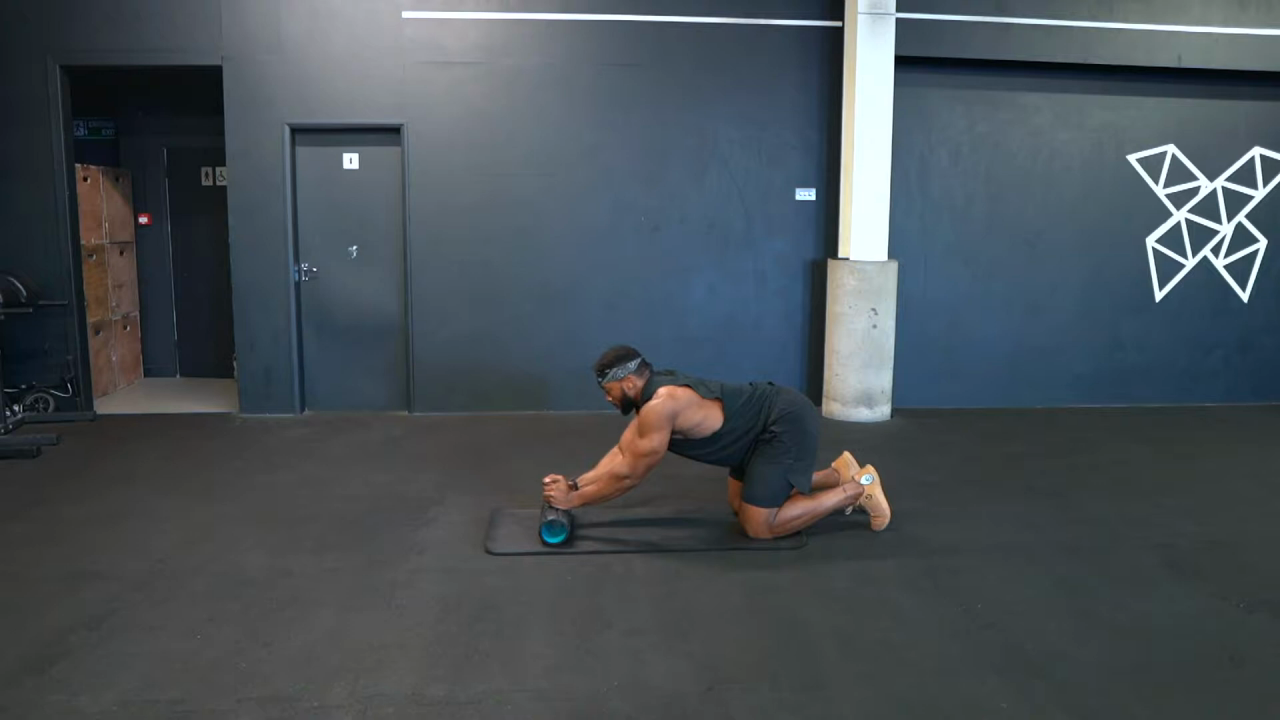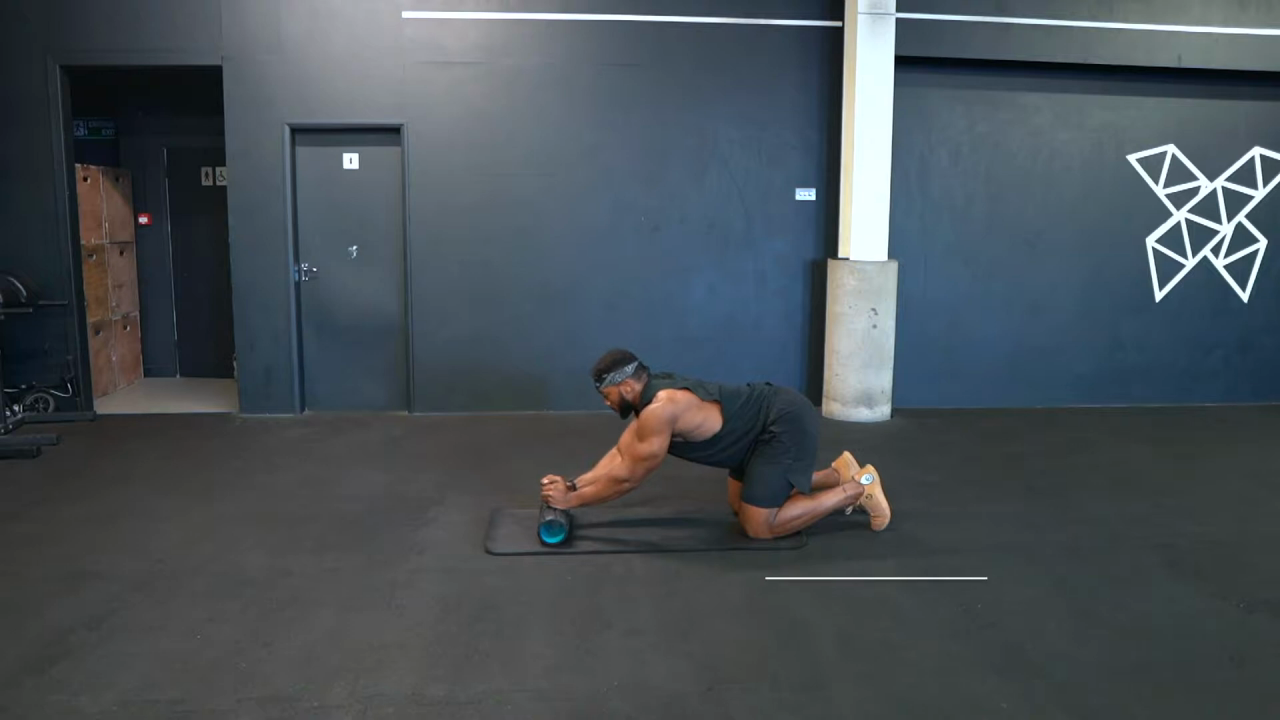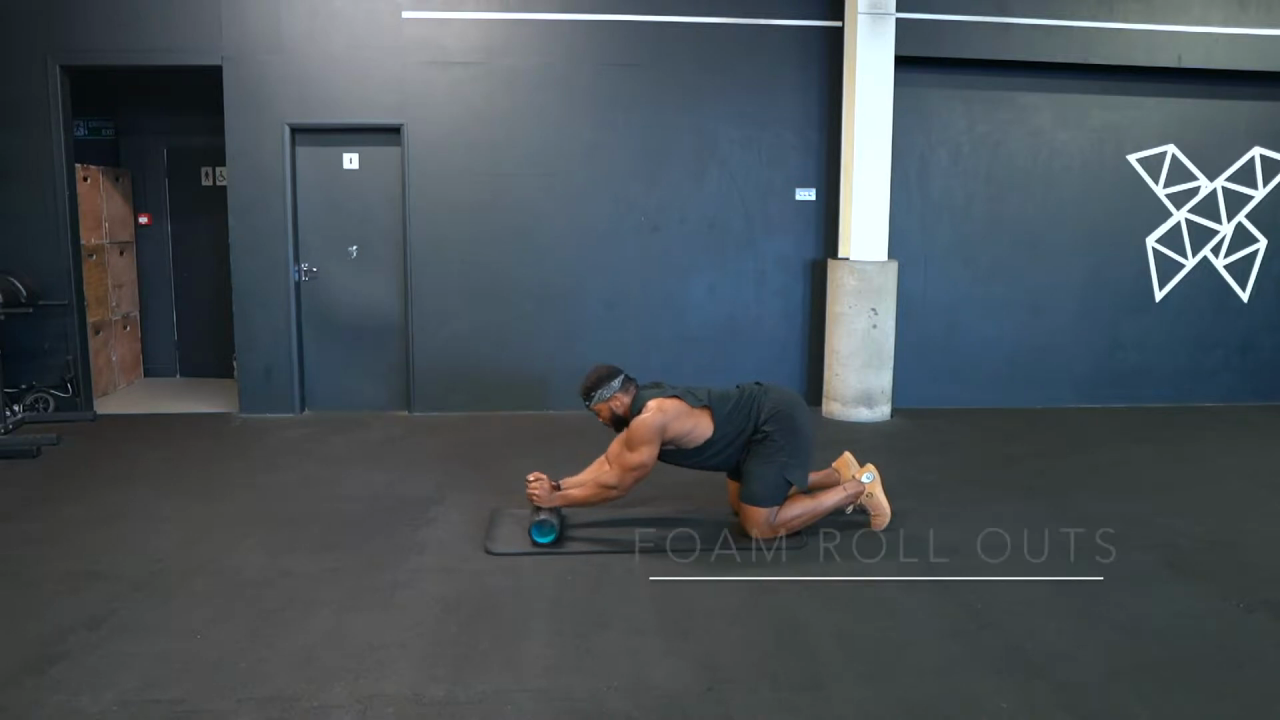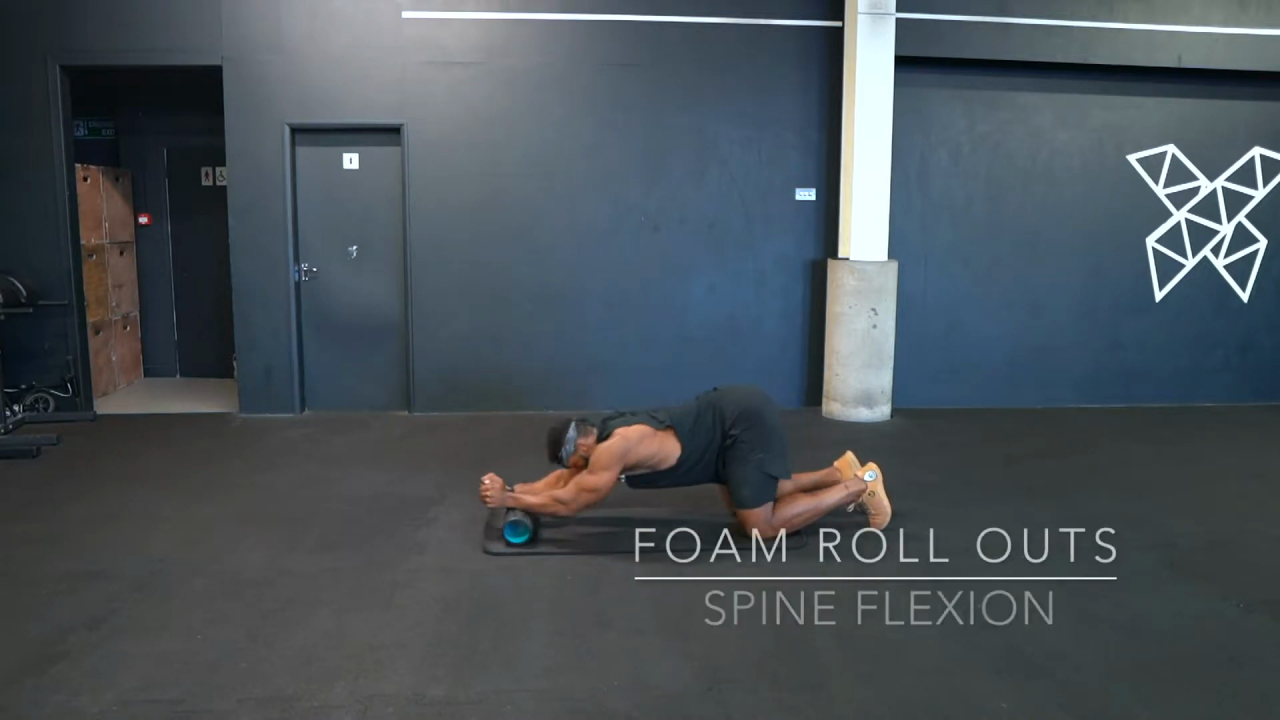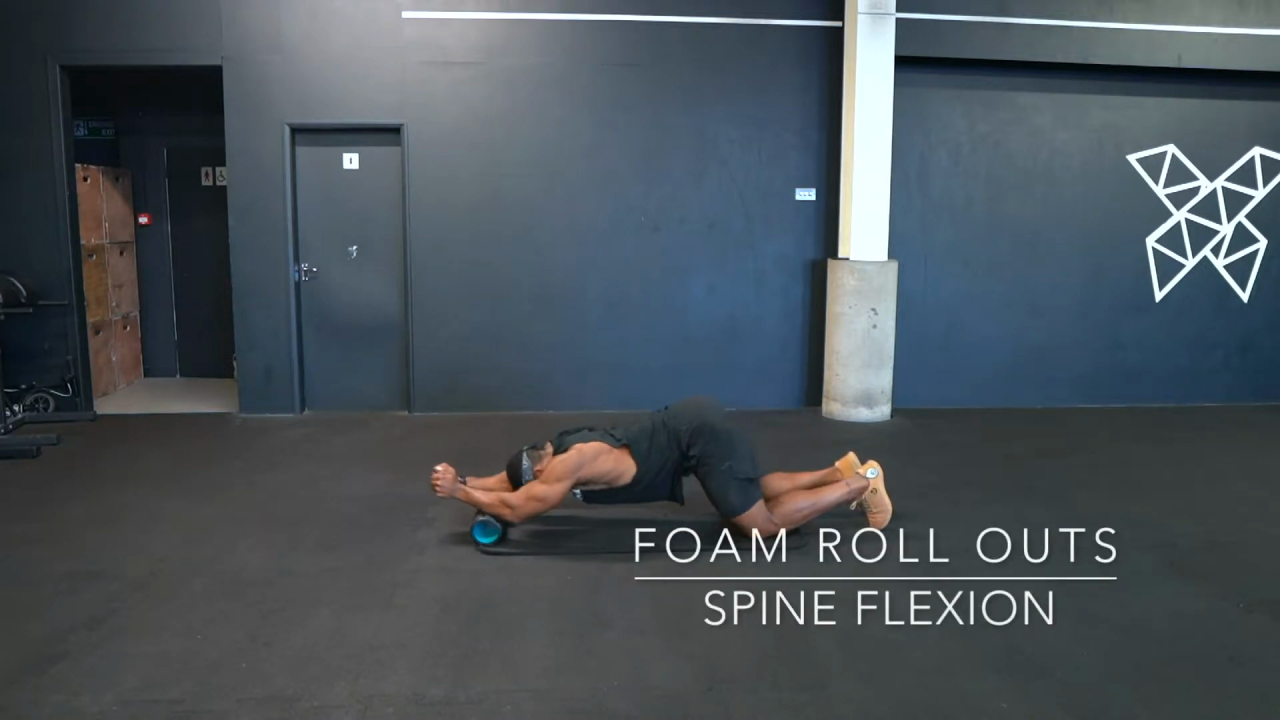
dt=0.5s
person 1, frame 1
left shoulder: (660, 407)
right shoulder: (657, 393)
left elbow: (629, 474)
right elbow: (621, 453)
left wrist: (573, 500)
right wrist: (575, 483)
left hip: (787, 425)
right hip: (775, 414)
left knee: (759, 526)
right knee: (740, 504)
left ankle: (857, 489)
right ankle: (838, 474)
person 1, frame 2
left shoulder: (660, 411)
right shoulder: (655, 395)
left elbow: (627, 477)
right elbow: (620, 455)
left wrist: (571, 500)
right wrist: (573, 483)
left hip: (787, 424)
right hip: (772, 416)
left knee: (759, 525)
right knee: (740, 503)
left ankle: (857, 489)
right ankle: (838, 474)
person 1, frame 3
left shoulder: (649, 420)
right shoulder: (644, 405)
left elbow: (616, 485)
right elbow: (609, 463)
left wrist: (555, 500)
right wrist: (559, 485)
left hip: (779, 422)
right hip: (769, 412)
left knee: (760, 526)
right knee: (741, 503)
left ankle: (857, 488)
right ankle: (838, 473)
person 1, frame 4
left shoulder: (615, 449)
right shoulder: (604, 436)
left elbow: (567, 502)
right elbow: (561, 479)
left wrist: (507, 499)
right wrist: (512, 489)
left hip: (745, 420)
right hip: (738, 411)
left knee: (761, 524)
right knee: (752, 498)
left ankle: (859, 485)
right ankle: (839, 471)
person 1, frame 5
left shoulder: (570, 463)
right shoulder: (560, 449)
left elbow: (515, 509)
right elbow: (511, 480)
left wrist: (458, 490)
right wrist: (466, 481)
left hip: (699, 434)
right hip: (697, 423)
left knee: (762, 524)
right knee: (751, 496)
left ankle: (860, 484)
right ankle: (840, 471)
